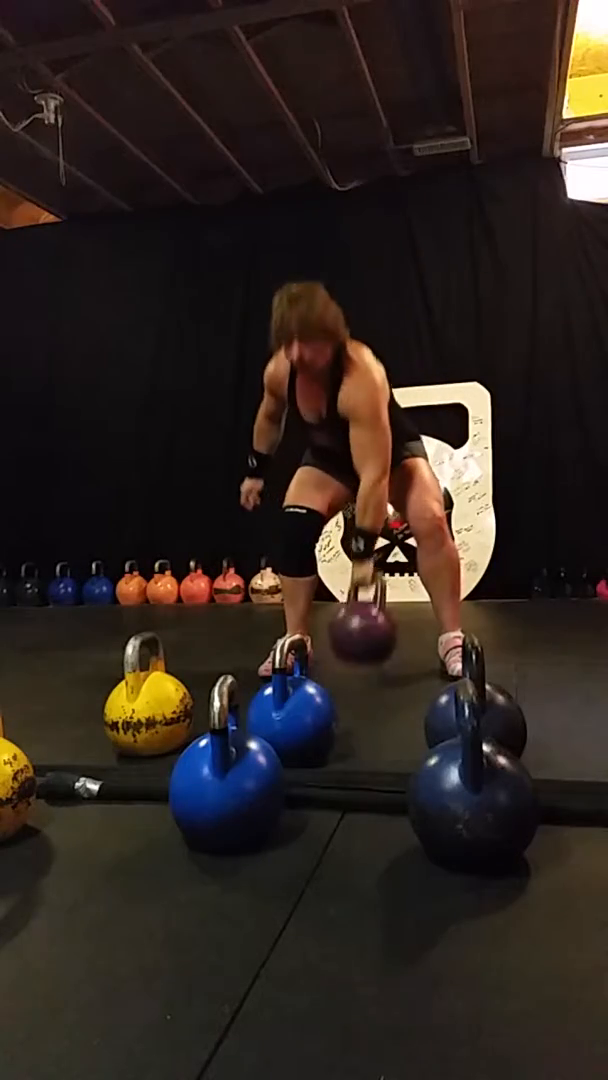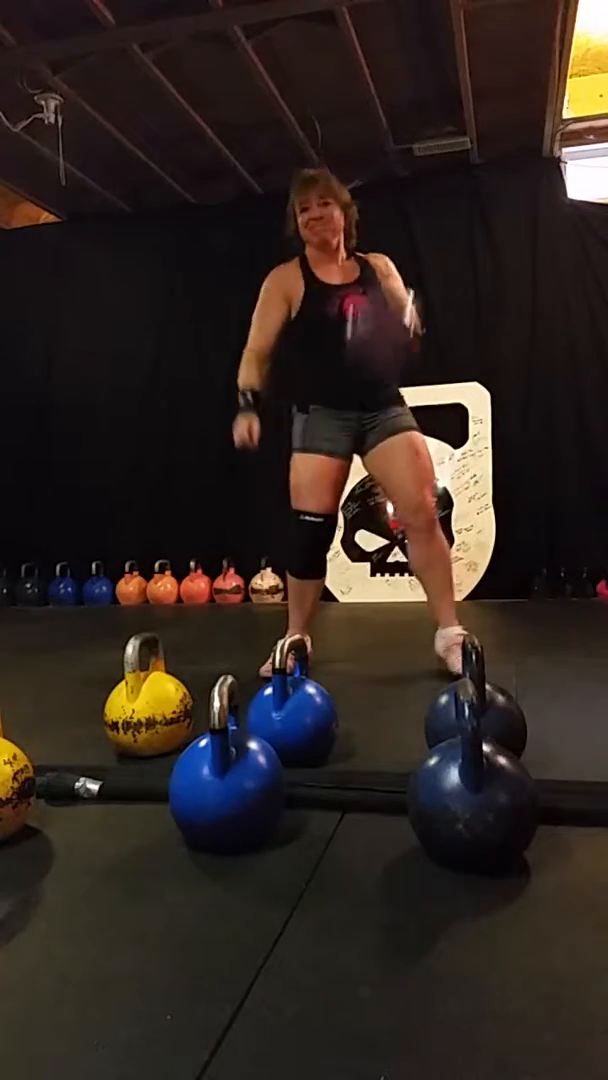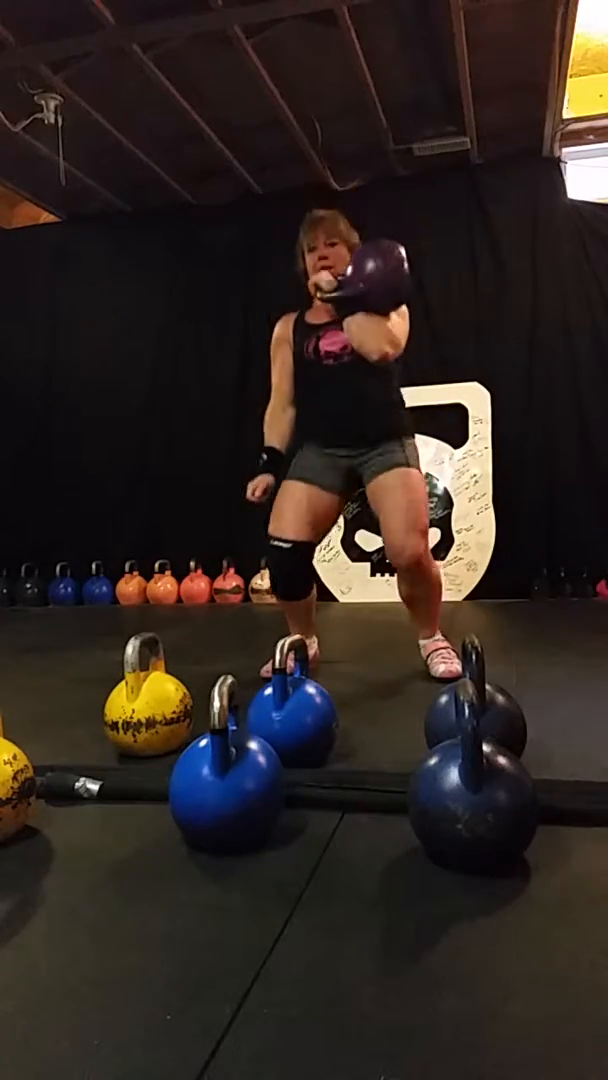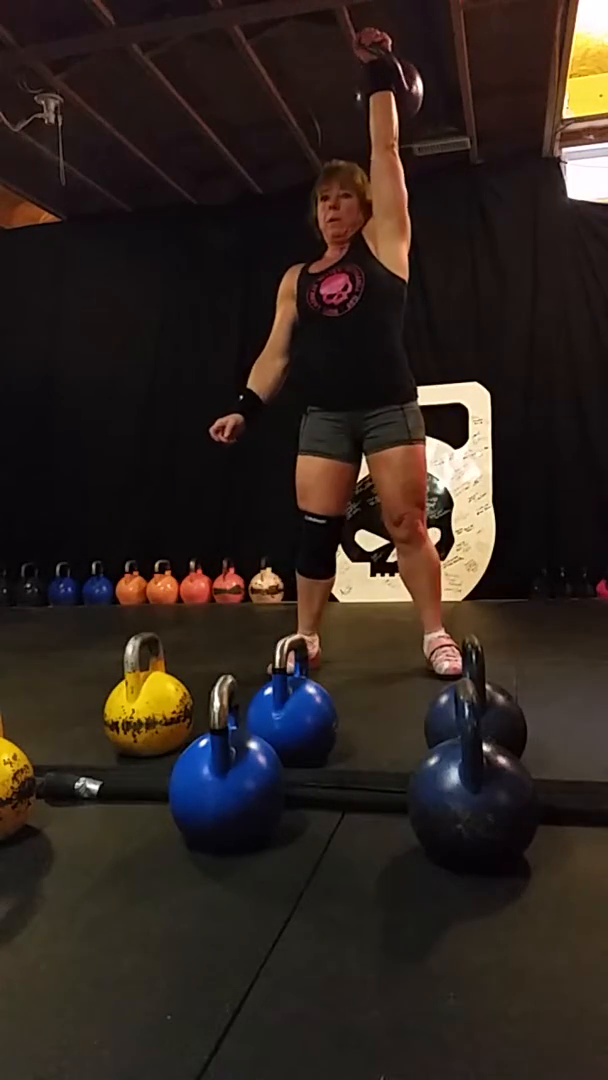
dt=1s
person 1, frame 1
left shoulder: (361, 378)
right shoulder: (278, 373)
left elbow: (374, 477)
right elbow: (269, 418)
left wrist: (363, 553)
right wrist: (255, 471)
left hip: (393, 448)
right hip: (326, 456)
left knee: (430, 520)
right knee: (294, 525)
left ankle: (452, 640)
person 1, frame 2
left shoulder: (377, 268)
right shoulder: (284, 280)
left elbow: (398, 318)
right elbow: (256, 353)
left wrist: (405, 312)
right wrist: (247, 406)
left hip: (380, 406)
right hip: (318, 415)
left knee: (421, 513)
right knee: (308, 528)
left ankle: (450, 634)
right ankle: (295, 640)
person 1, frame 3
left shoulder: (383, 305)
right shoulder: (288, 328)
left elbow: (383, 348)
right elbow: (281, 403)
right wrist: (269, 464)
left hip: (386, 445)
right hip: (319, 451)
left knee: (410, 553)
right knee: (283, 550)
left ankle: (432, 640)
right ankle: (302, 643)
person 1, frame 4
left shoulder: (384, 241)
right shoulder: (297, 278)
left elbow: (386, 150)
right elbow: (276, 352)
left wrist: (379, 72)
right wrist: (245, 407)
left hip: (388, 408)
right hip: (325, 416)
left knee: (407, 525)
right knee: (316, 531)
left ankle: (435, 635)
right ankle: (306, 639)
